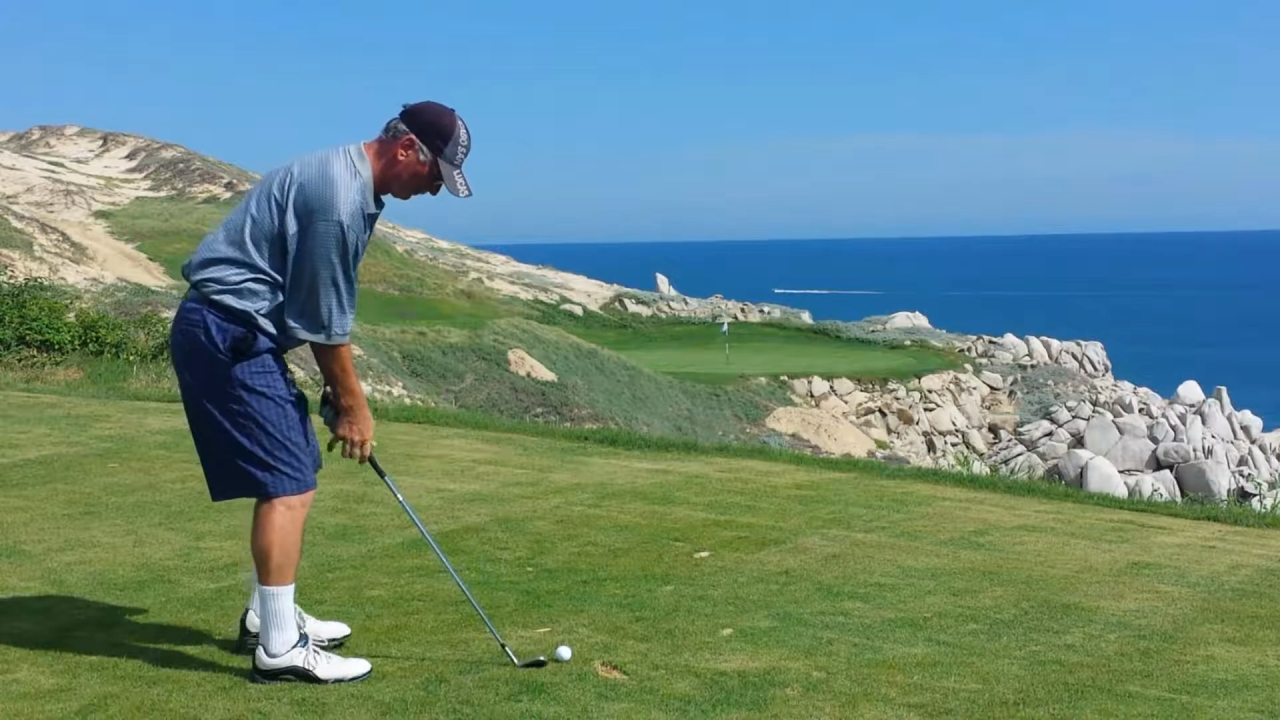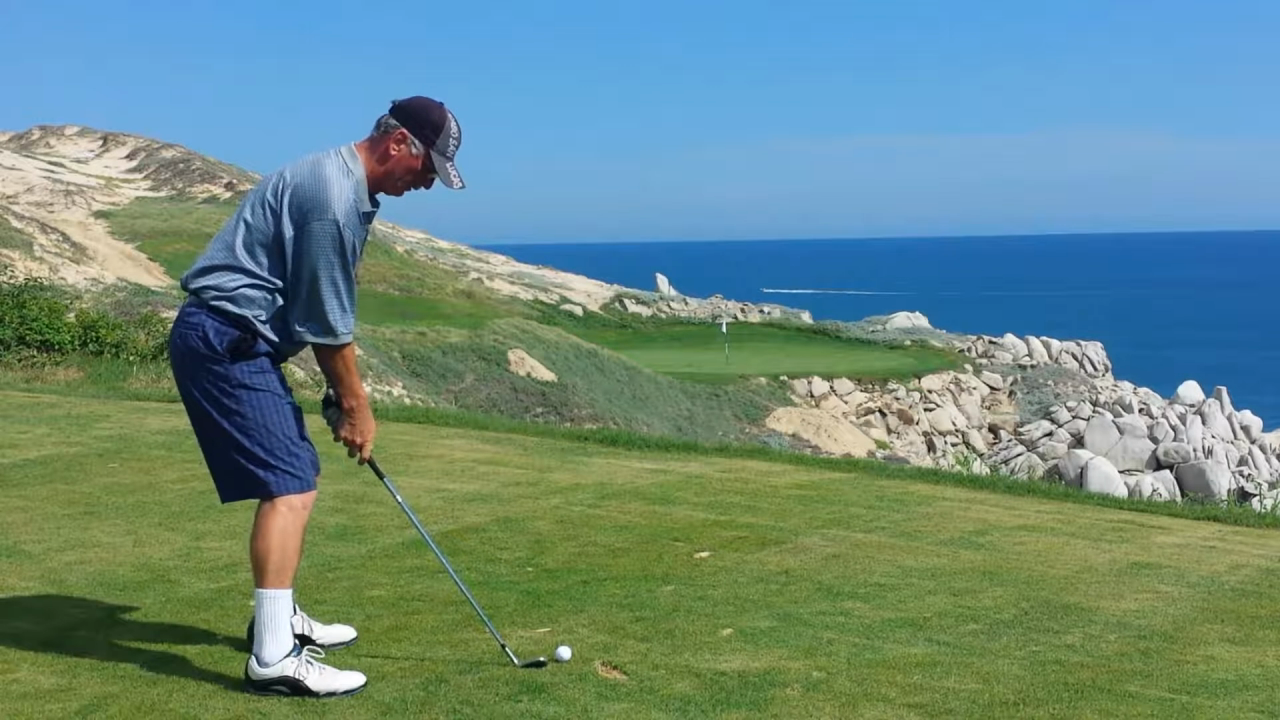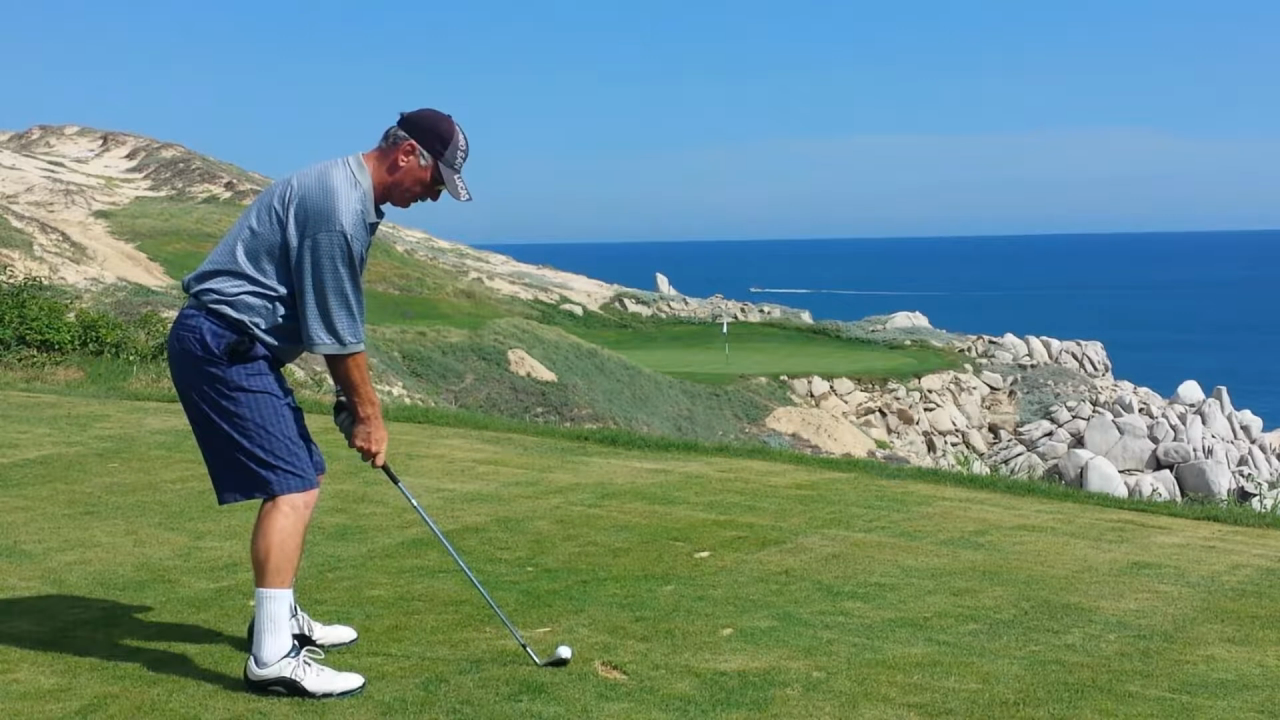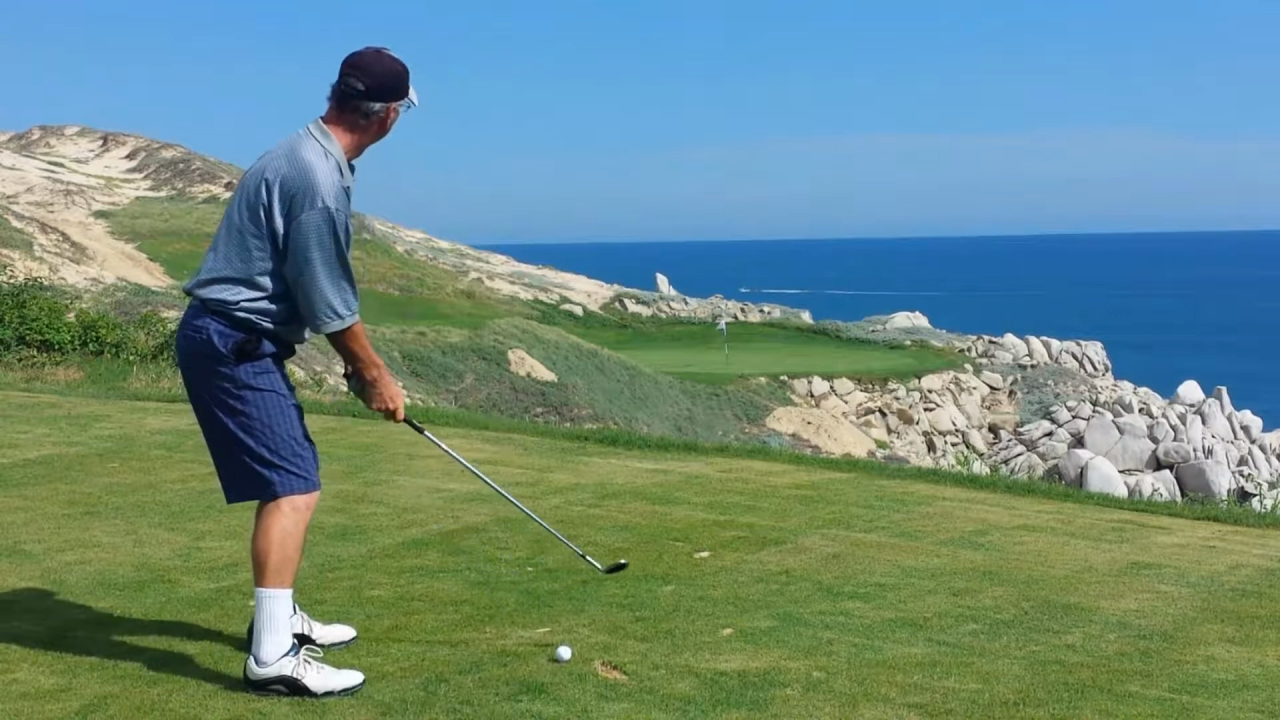
dt=1s
person 1, frame 1
left shoulder: (348, 181)
right shoulder: (338, 198)
left elbow: (320, 311)
right elbow: (323, 320)
left wrist: (338, 391)
right wrist: (353, 405)
left hip: (233, 331)
right hip: (228, 334)
left knee: (286, 474)
right knee: (288, 485)
left ankle: (267, 616)
right ankle: (279, 647)
person 1, frame 2
left shoulder: (342, 183)
right shoulder: (333, 196)
left elbow: (322, 313)
right elbow: (327, 320)
left wrist: (341, 396)
right wrist: (356, 407)
left hip: (232, 339)
right hip: (226, 340)
left knee: (296, 478)
right knee: (289, 487)
left ankle: (279, 619)
right ankle: (275, 657)
person 1, frame 3
left shoulder: (349, 191)
right shoulder: (338, 208)
left elbow: (333, 320)
right elbow: (336, 329)
left wrist: (349, 398)
right wrist: (368, 413)
left hip: (237, 345)
right hip: (222, 345)
left knee: (301, 479)
right knee: (291, 488)
left ankle: (279, 616)
right ankle: (273, 657)
person 1, frame 4
left shoulder: (311, 156)
right shoulder: (317, 180)
left elbow: (328, 286)
right elbow: (329, 303)
left wrist: (362, 362)
right wrist: (377, 375)
left hip: (236, 339)
right hip: (233, 344)
left knee: (284, 481)
right knee: (292, 489)
left ankle: (279, 617)
right ankle: (273, 656)
